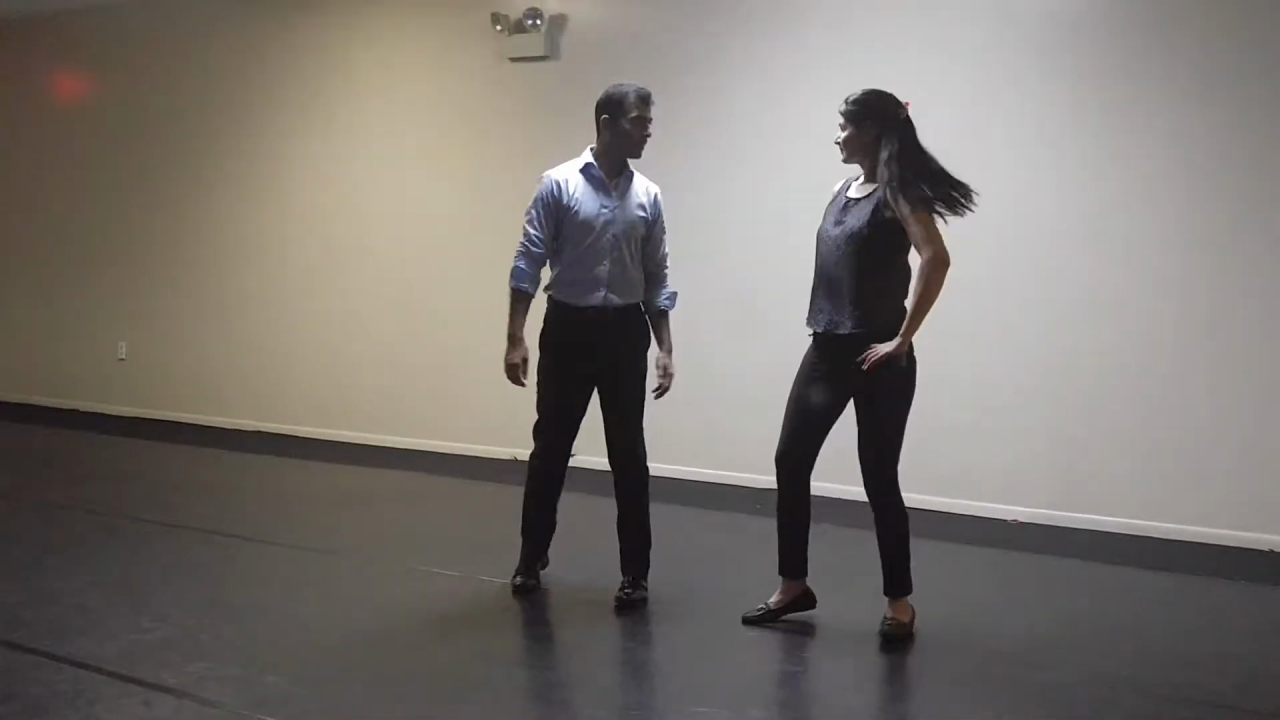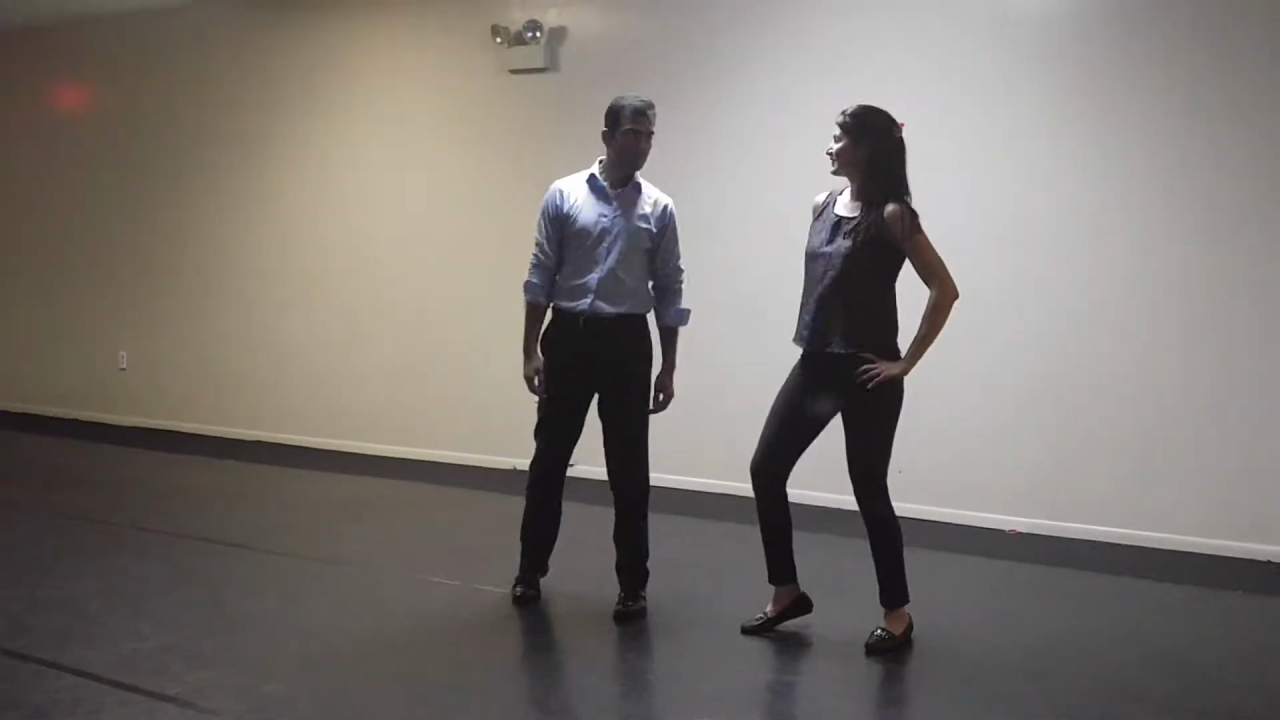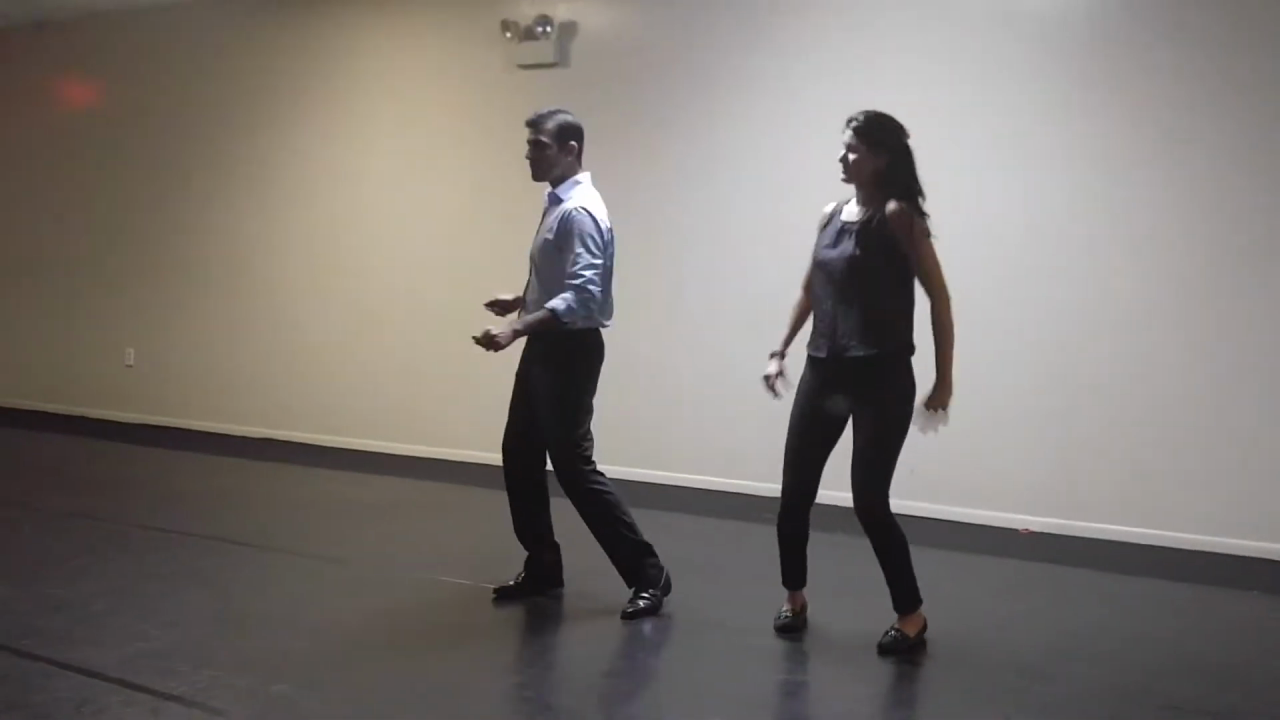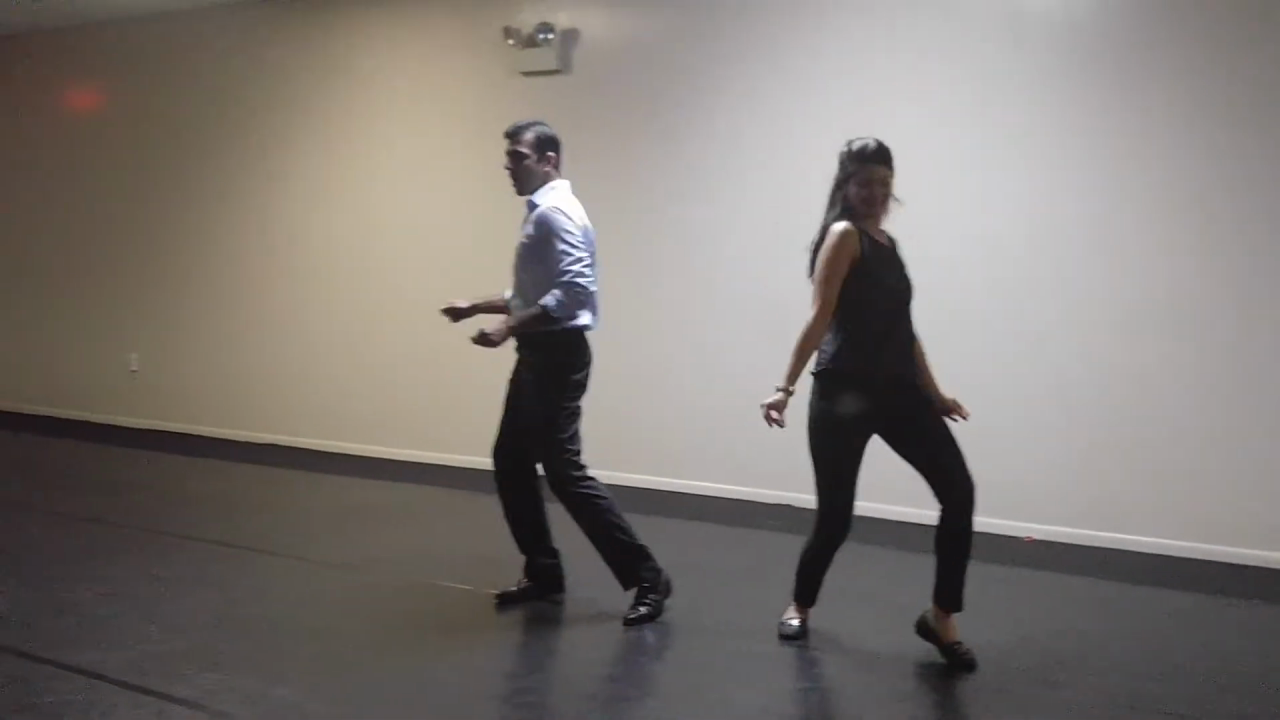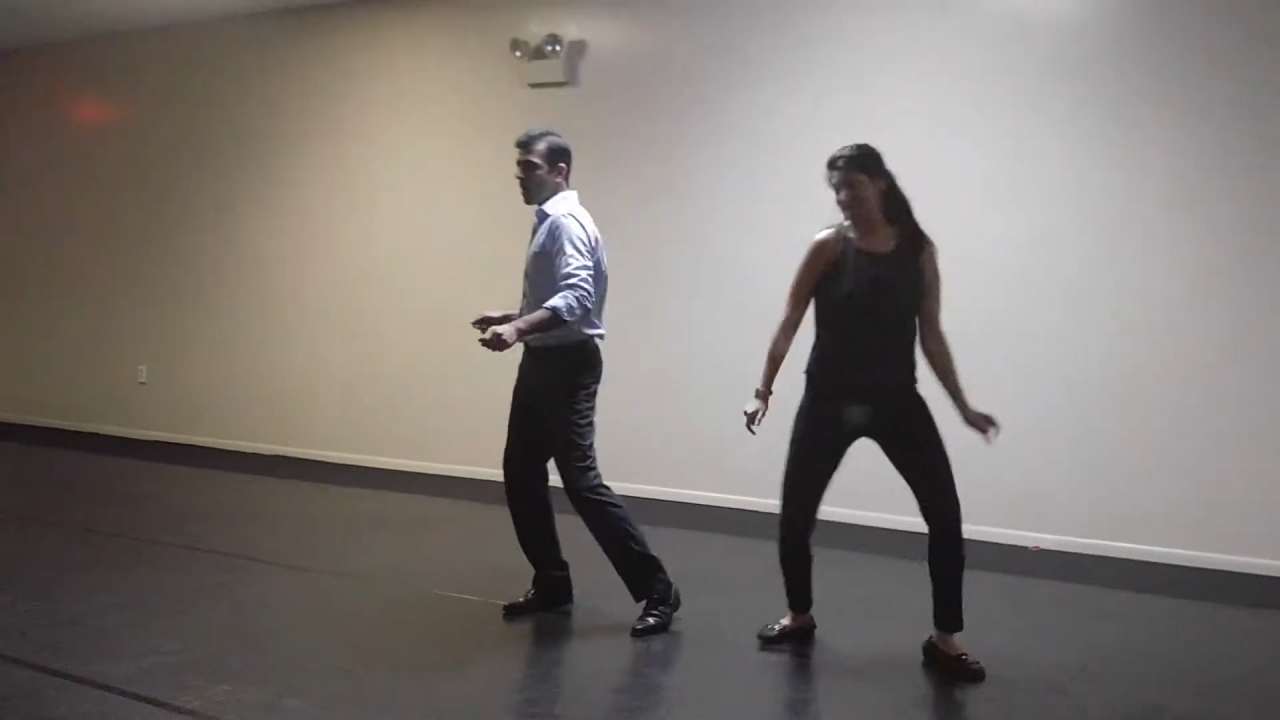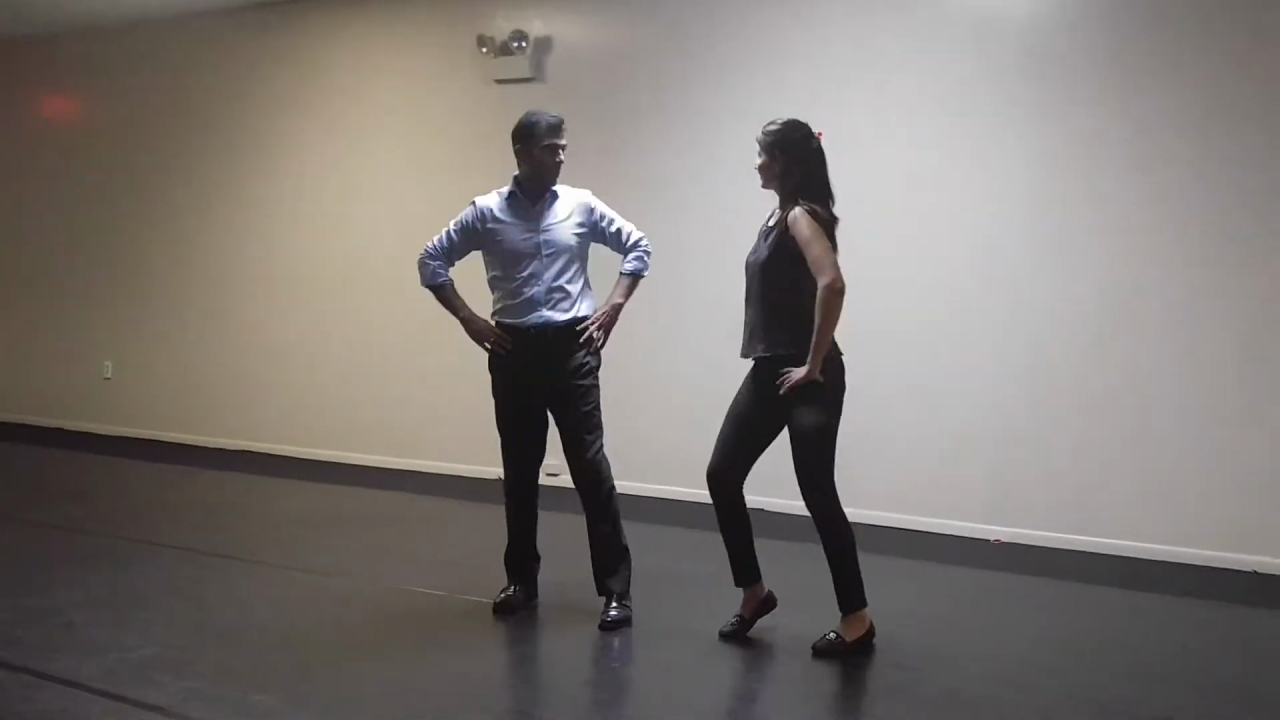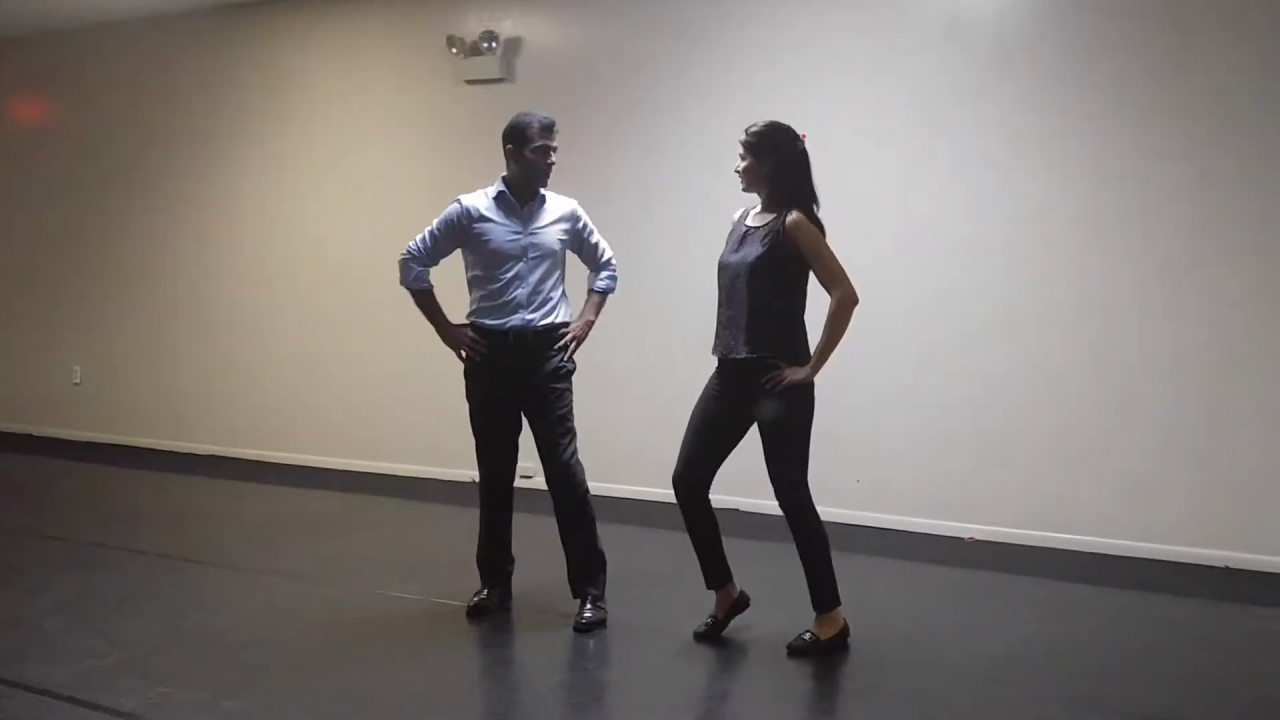
dt=0.7s
person 1, frame 1
left shoulder: (898, 192)
right shoulder: (841, 192)
left elbow: (935, 260)
left wrist: (902, 339)
left hip: (878, 356)
right hip: (827, 348)
left knee: (879, 479)
right knee: (790, 461)
left ankle: (900, 602)
right ankle: (794, 586)
person 1, frame 2
left shoulder: (892, 215)
right shoulder: (823, 205)
left elbow: (945, 290)
left wrist: (907, 362)
right wrist: (814, 344)
left hip: (865, 374)
right hip: (814, 366)
left knee: (869, 492)
right knee: (765, 470)
left ankle: (896, 613)
right ankle: (786, 592)
person 1, frame 3
left shoulder: (898, 216)
right shoulder: (831, 216)
left elbow: (938, 298)
left wrist: (943, 380)
right wrist: (779, 352)
left hip: (883, 377)
right hip: (824, 374)
left knee: (869, 501)
right knee: (795, 493)
left ankle: (910, 615)
right ankle: (795, 596)
person 1, frame 4
left shoulder: (889, 243)
right shoulder: (842, 236)
right elbow: (820, 317)
left wrist: (933, 393)
right wrist: (786, 387)
left hip: (898, 390)
right hip: (843, 390)
left knee: (959, 491)
right knee: (835, 518)
left ankle: (941, 617)
right ankle: (800, 606)
person 1, frame 5
left shoulder: (917, 251)
right shoulder: (828, 245)
left elbow: (929, 333)
right elbow: (790, 323)
left wrist: (962, 403)
right wrist: (762, 391)
left hip: (894, 399)
right hip: (828, 400)
left knee: (945, 515)
right knee: (796, 516)
left ankle: (944, 639)
right ankle: (800, 615)
person 1, frame 6
left shoulder: (802, 216)
right shoulder: (778, 216)
left elbow: (832, 283)
left wrist: (816, 363)
right wrist: (788, 361)
left hip: (809, 380)
right hip: (770, 372)
left knee: (819, 496)
right knee: (721, 477)
left ankle: (856, 618)
right ankle: (754, 592)
person 1, frame 7
left shoulder: (795, 224)
right shoulder: (742, 220)
left elbow: (845, 295)
left wrist: (813, 366)
right wrist: (729, 358)
left hip: (778, 380)
right hip: (729, 375)
left knee: (792, 496)
right knee: (687, 481)
left ankle: (830, 618)
right ankle: (726, 594)
person 2, frame 1
left shoulder: (648, 196)
right shoulder: (558, 185)
left elbow: (658, 280)
right elbow: (529, 264)
left wrist: (665, 349)
right wrist: (516, 339)
left hip: (626, 333)
right hip: (568, 329)
left knee: (629, 456)
right knee: (550, 449)
left ankle: (635, 572)
right ankle: (531, 558)
person 2, frame 2
left shoulder: (659, 209)
right shoulder: (564, 195)
left elbow: (670, 292)
right elbow: (540, 278)
left wrist: (668, 366)
right wrist: (531, 348)
left hip: (627, 342)
right hip: (567, 337)
left knee: (629, 468)
right knee: (550, 457)
left ankle: (633, 583)
right ankle: (531, 569)
person 2, frame 3
left shoulder: (579, 210)
right shoulder: (560, 205)
left elbow: (582, 296)
left wrist: (515, 328)
right wrist: (521, 300)
left hip: (569, 353)
right hip: (545, 351)
left knee: (574, 467)
right knee: (520, 456)
left ankle: (648, 576)
right ankle: (543, 567)
person 2, frame 4
left shoulder: (557, 212)
right shoulder: (539, 212)
left elbow: (573, 290)
left wrist: (508, 327)
right wrist: (479, 306)
left hip: (557, 355)
right hip: (536, 354)
left knee: (565, 471)
right knee: (510, 463)
left ankle: (647, 579)
right ankle: (543, 573)
person 2, frame 5
left shoulder: (567, 221)
right shoulder: (548, 222)
left elbow: (577, 297)
left wrist: (519, 327)
right wrist: (507, 318)
left hip: (568, 364)
right hip: (540, 363)
left knee: (581, 480)
right knee: (521, 475)
left ankle: (658, 592)
right ankle: (552, 582)
person 2, frame 6
left shoulder: (582, 206)
right shoulder: (486, 212)
left elbow: (637, 246)
right elbow: (432, 260)
left wrist: (614, 305)
right wrist: (470, 319)
left hip: (572, 347)
right hip: (514, 350)
left knee: (590, 468)
right knee: (519, 471)
left ankle: (615, 589)
right ankle: (522, 579)
person 2, frame 7
left shoulder: (566, 213)
right shoulder: (469, 210)
left elbow: (605, 265)
right elbow: (413, 263)
left wrist: (586, 320)
right wrist: (444, 328)
left hip: (546, 353)
right hip: (488, 353)
left knee: (564, 469)
right knee: (494, 472)
left ankle: (590, 590)
right ankle: (495, 582)
